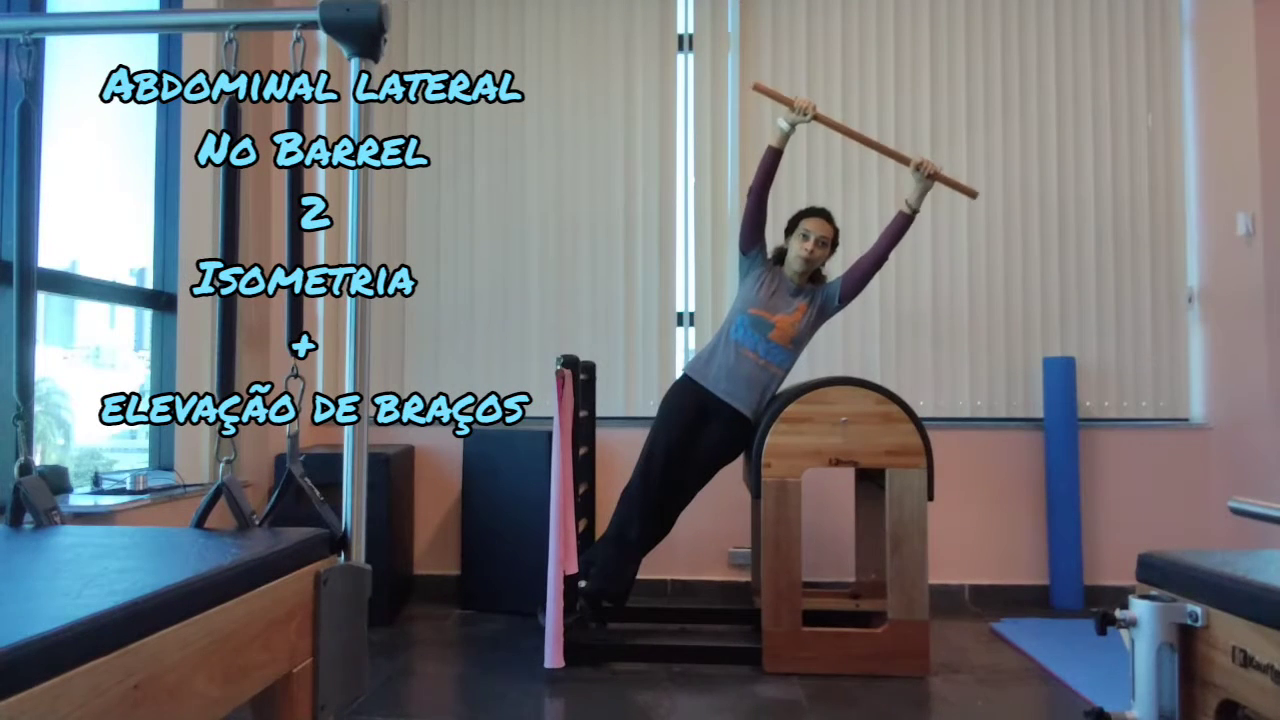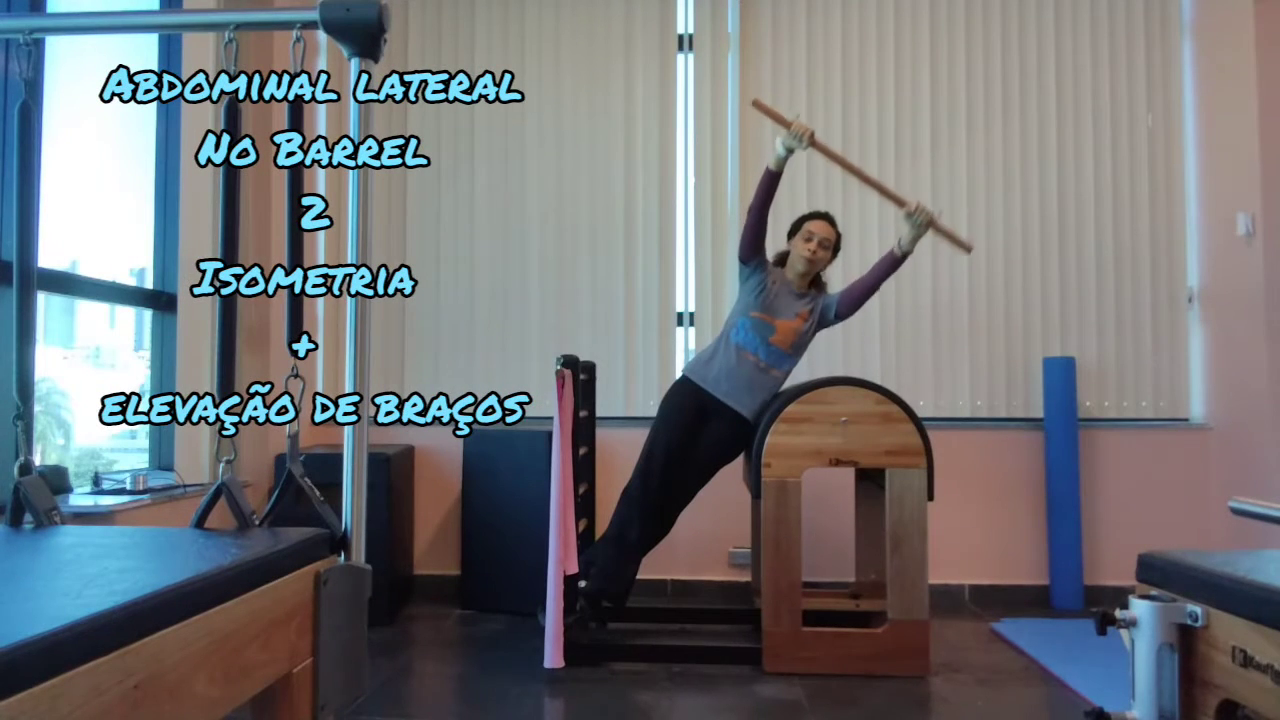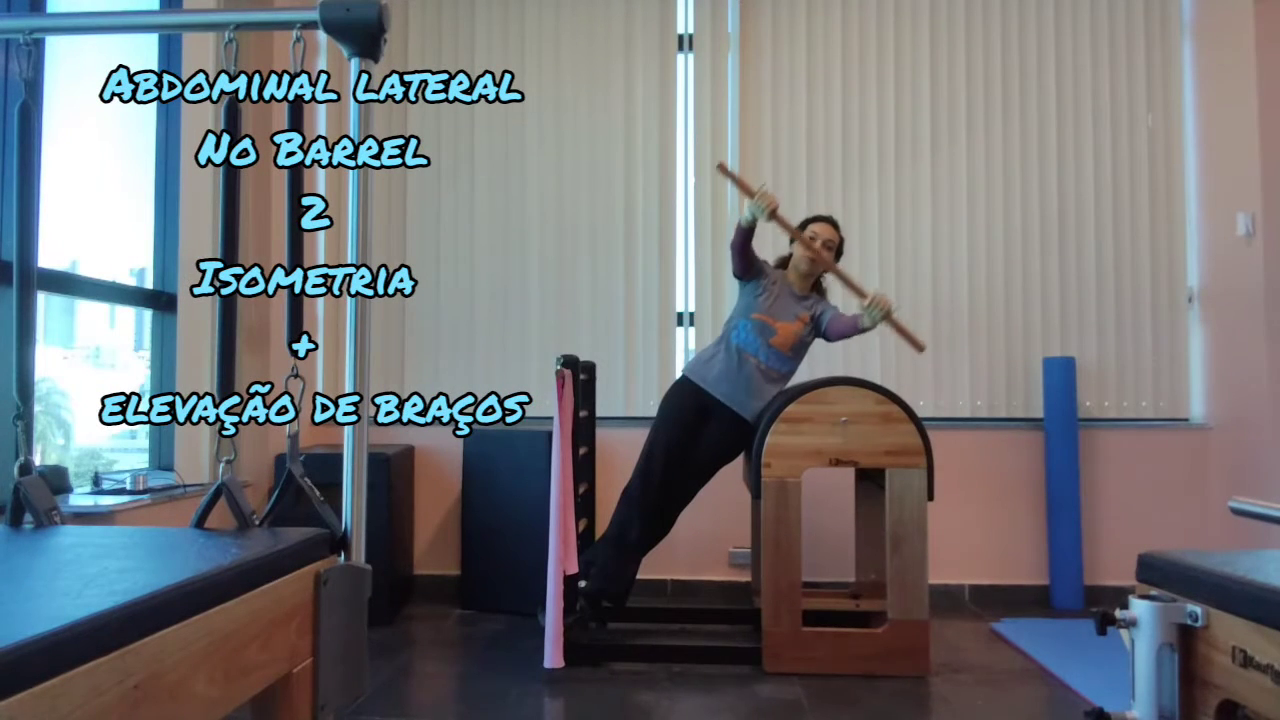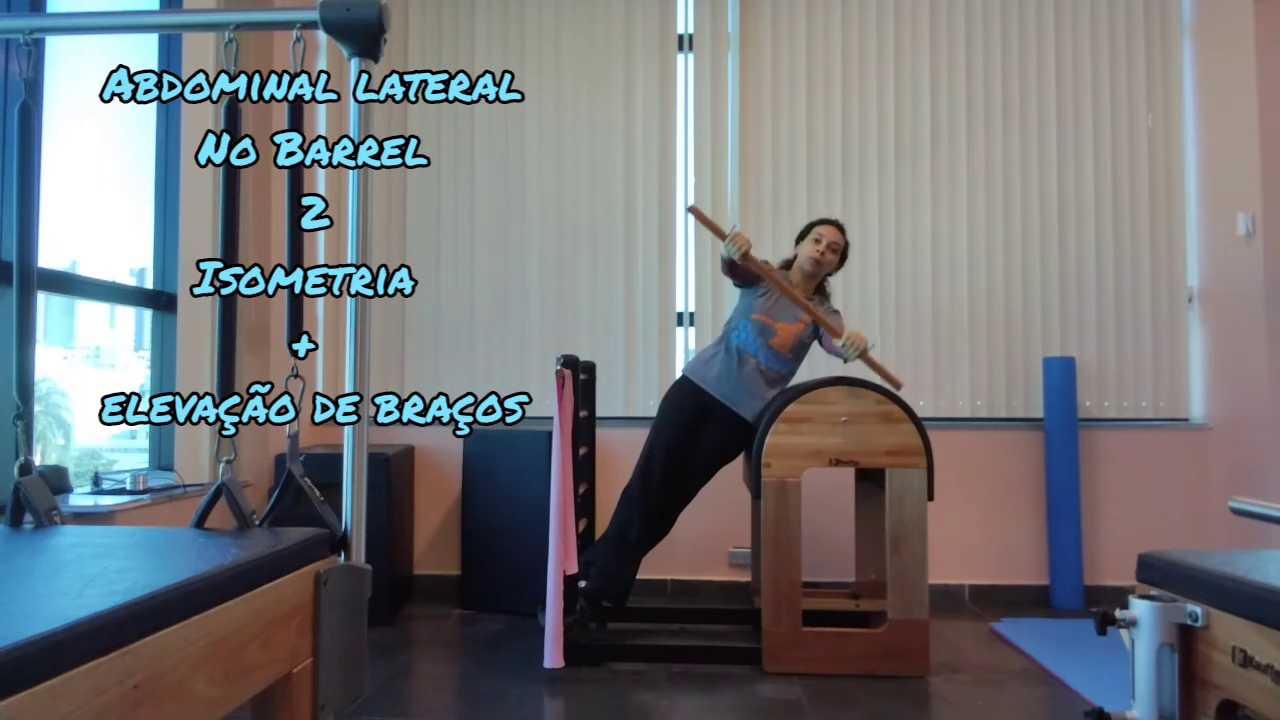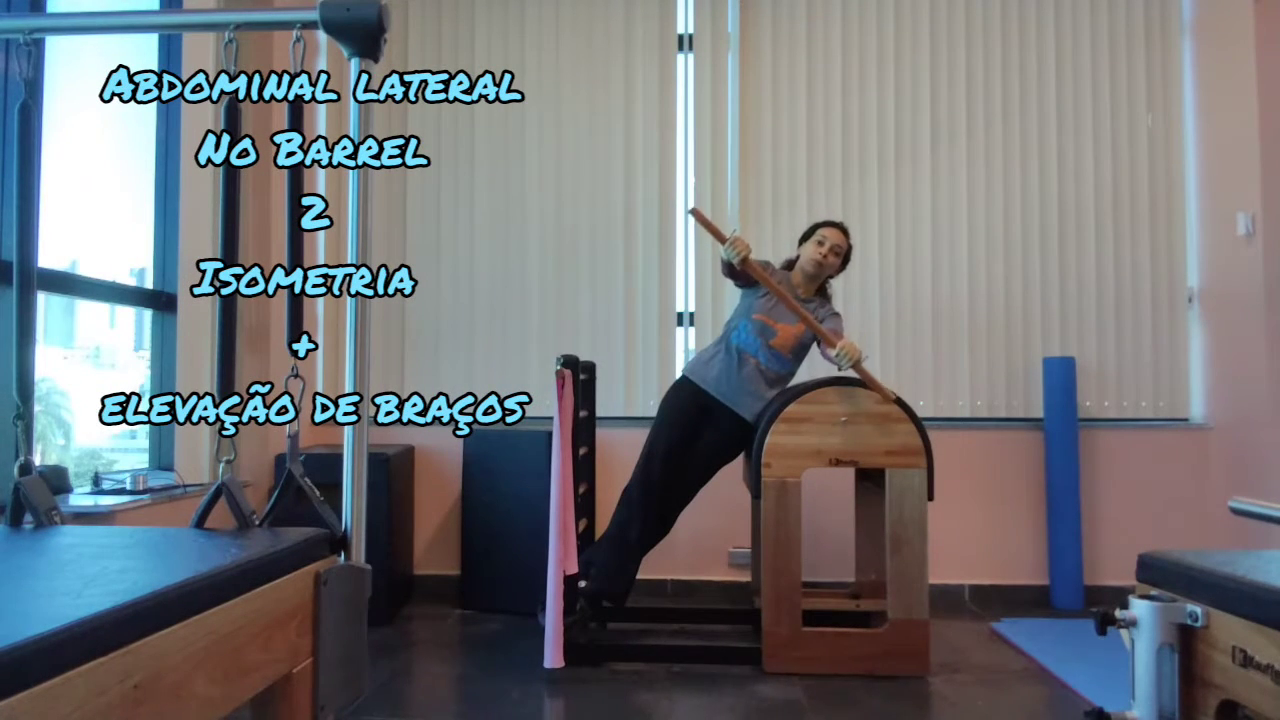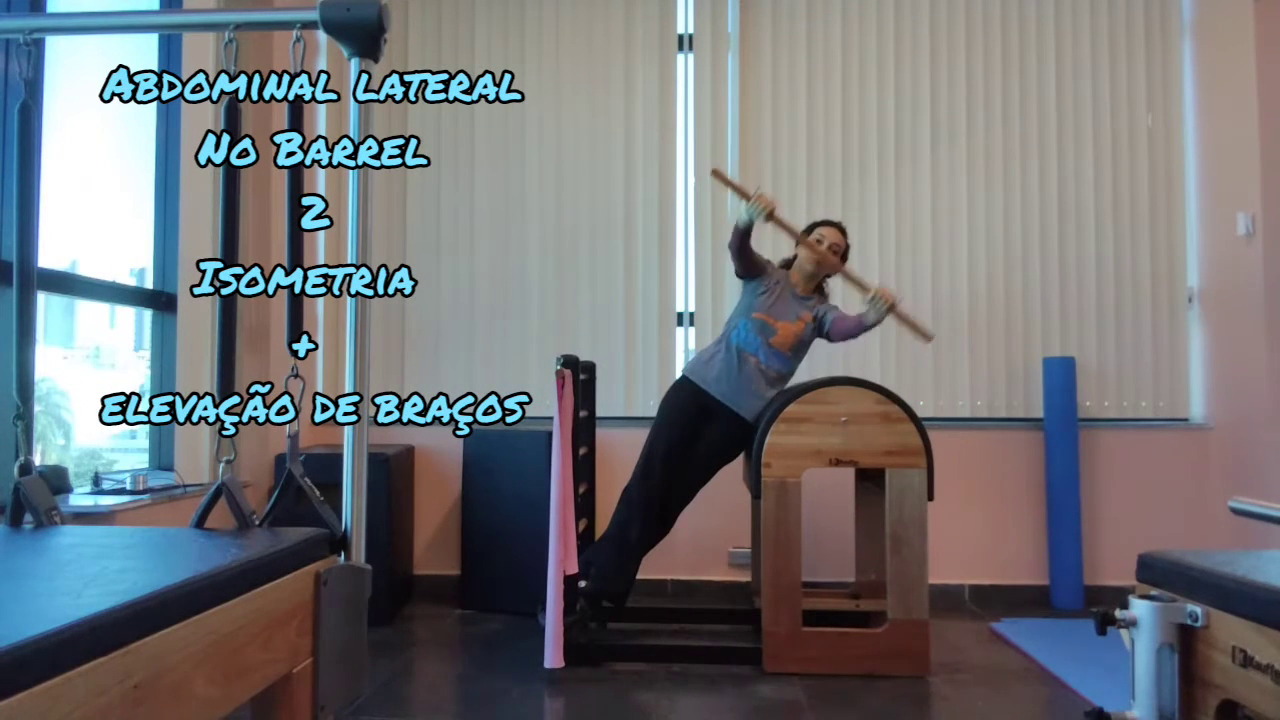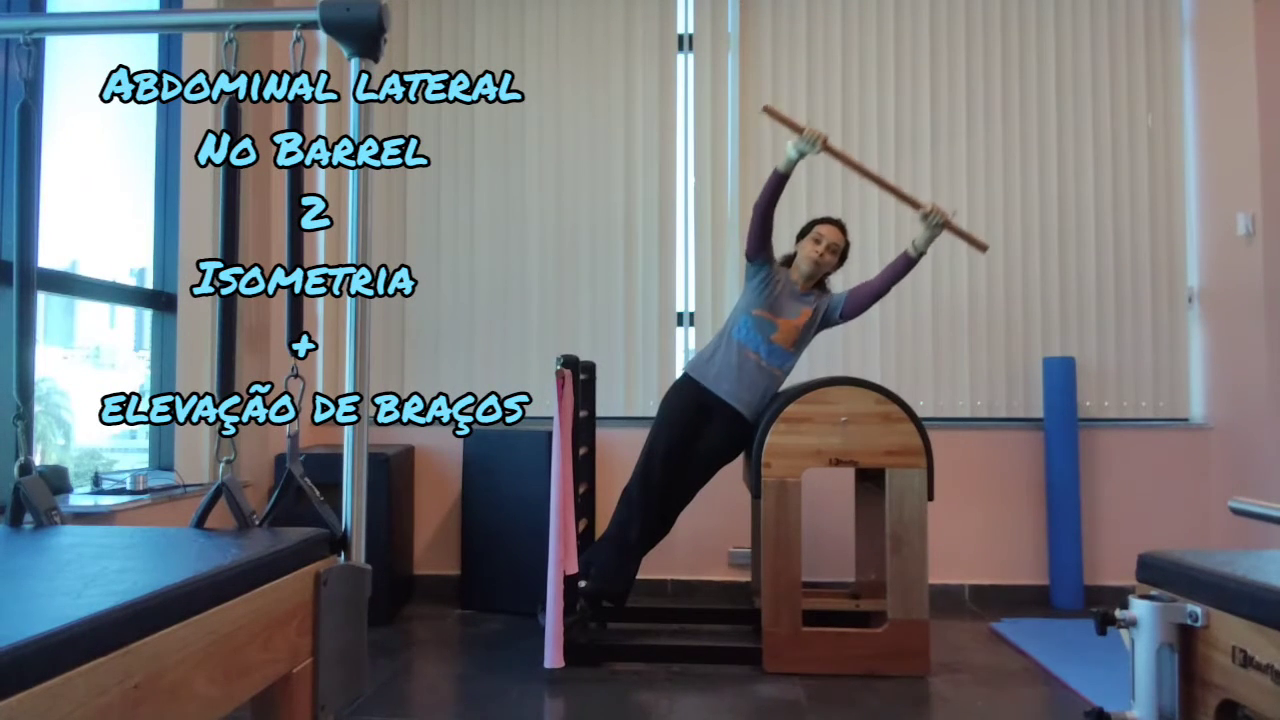
dt=0.3s
person 1, frame 1
left shoulder: (822, 300)
right shoulder: (757, 269)
left elbow: (876, 257)
right elbow: (755, 198)
left wrist: (914, 200)
right wrist: (785, 130)
left hip: (740, 414)
right hip: (697, 386)
left knee: (670, 499)
right knee: (647, 484)
left ankle: (598, 590)
right ankle: (592, 579)
person 1, frame 2
left shoulder: (820, 306)
right shoulder: (759, 272)
left elbow: (863, 289)
right elbow: (755, 217)
left wrist: (904, 248)
right wrist: (782, 156)
left hip: (740, 415)
right hip: (697, 386)
left knee: (669, 500)
right knee: (648, 484)
left ankle: (599, 589)
right ankle: (592, 578)
person 1, frame 3
left shoulder: (818, 311)
right shoulder: (759, 278)
left elbow: (840, 328)
right elbow: (738, 251)
left wrist: (866, 320)
right wrist: (751, 217)
left hip: (741, 416)
right hip: (698, 387)
left knee: (670, 499)
right knee: (647, 484)
left ankle: (600, 590)
right ankle: (590, 579)
person 1, frame 4
left shoulder: (823, 312)
right shoulder: (763, 276)
left elbow: (834, 341)
right elbow: (733, 269)
left wrist: (848, 346)
right wrist: (730, 252)
left hip: (742, 416)
right hip: (698, 386)
left knee: (670, 499)
right knee: (647, 484)
left ankle: (600, 589)
right ankle: (591, 580)
person 1, frame 5
left shoulder: (824, 314)
right shoulder: (765, 276)
left elbow: (833, 346)
right elbow: (734, 271)
left wrist: (844, 353)
right wrist: (731, 255)
left hip: (742, 416)
right hip: (698, 386)
left knee: (670, 500)
right knee: (647, 485)
left ankle: (601, 588)
right ankle: (592, 580)
person 1, frame 6
left shoulder: (821, 313)
right shoulder: (762, 277)
left elbow: (847, 329)
right elbow: (737, 249)
left wrist: (874, 314)
right wrist: (748, 219)
left hip: (741, 416)
right hip: (698, 387)
left knee: (671, 499)
right knee: (648, 483)
left ankle: (601, 588)
right ankle: (593, 579)
person 1, frame 7
left shoulder: (823, 307)
right shoulder: (764, 273)
left elbow: (878, 287)
right elbow: (761, 213)
left wrist: (921, 243)
right wrist: (793, 157)
left hip: (739, 415)
right hip: (698, 385)
left knee: (670, 499)
right knee: (649, 482)
left ankle: (601, 587)
right ankle: (591, 578)
